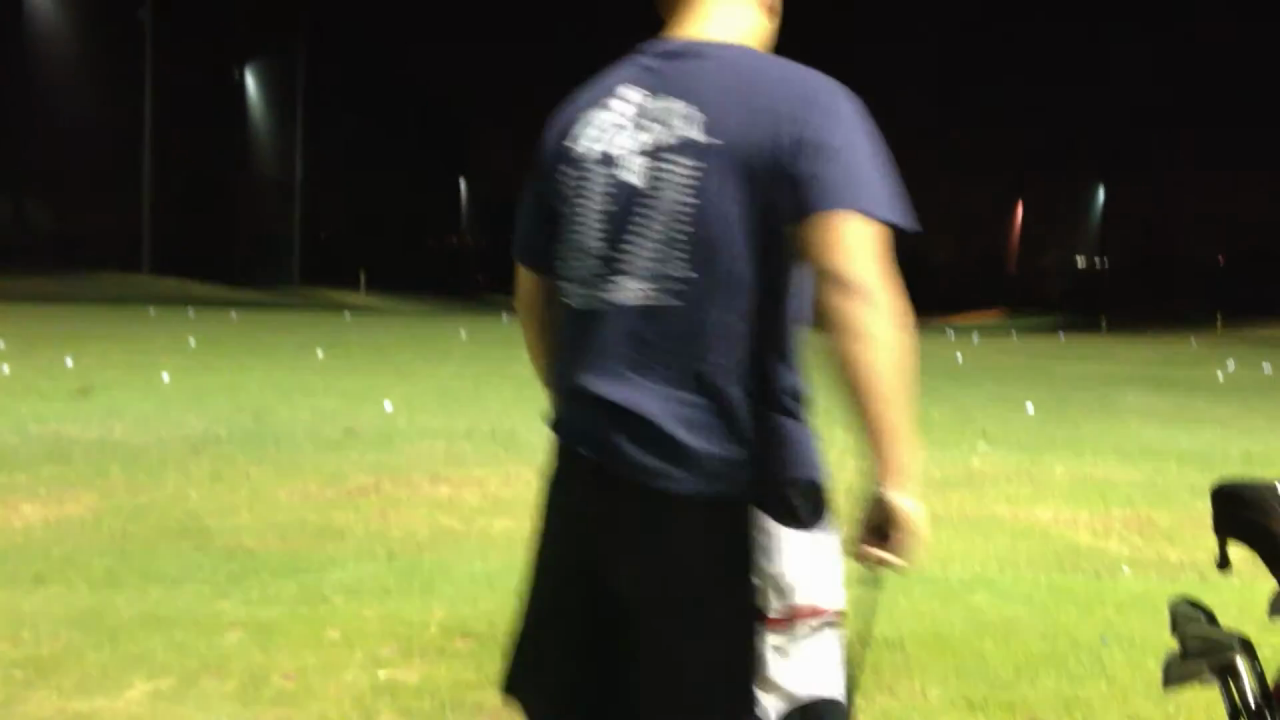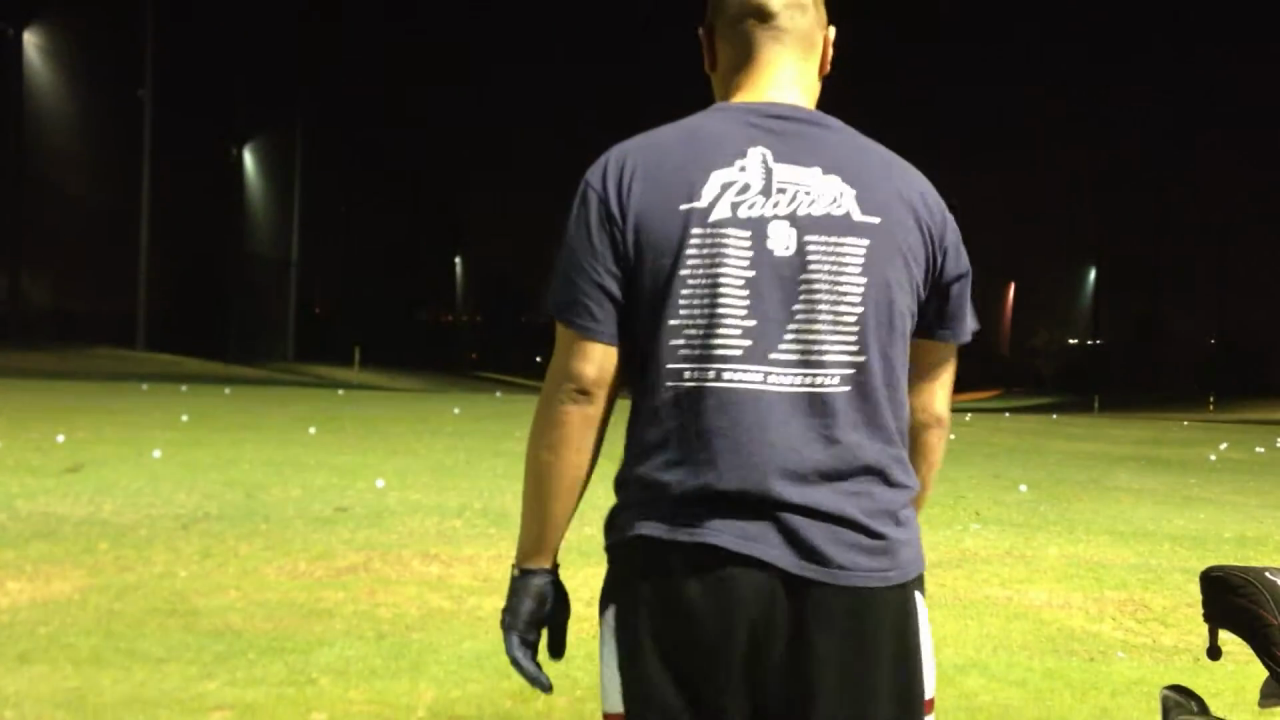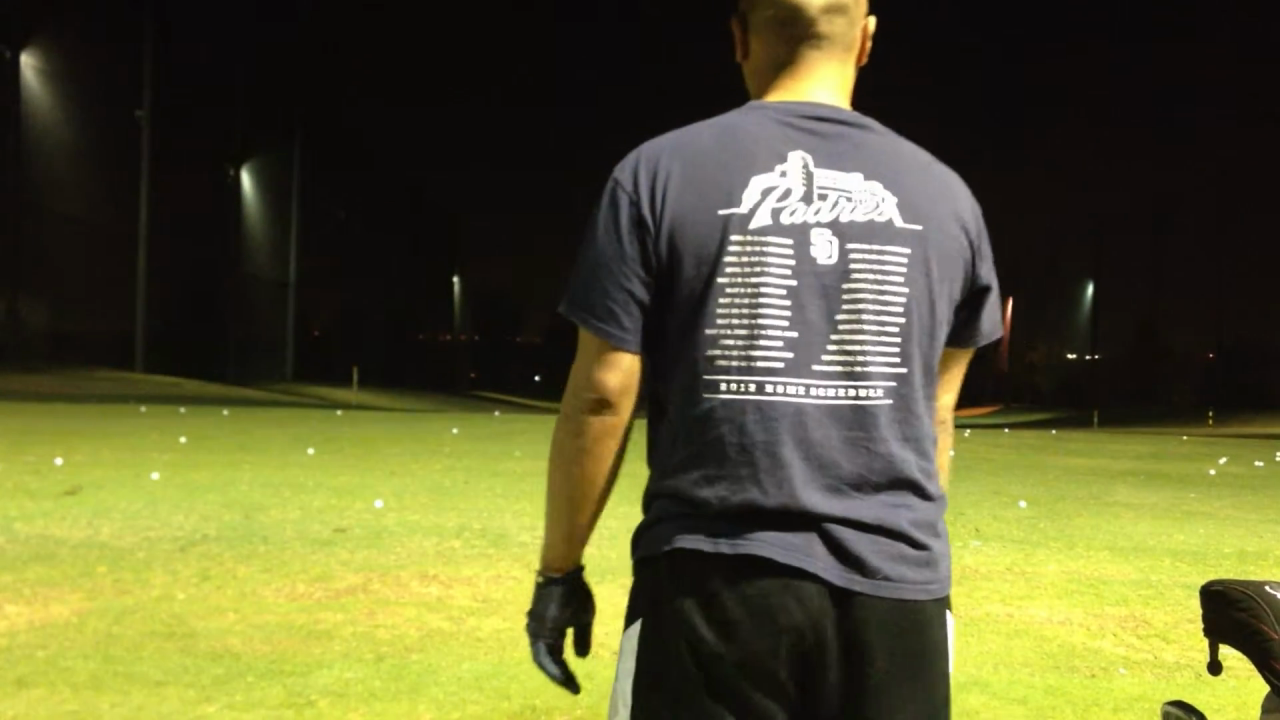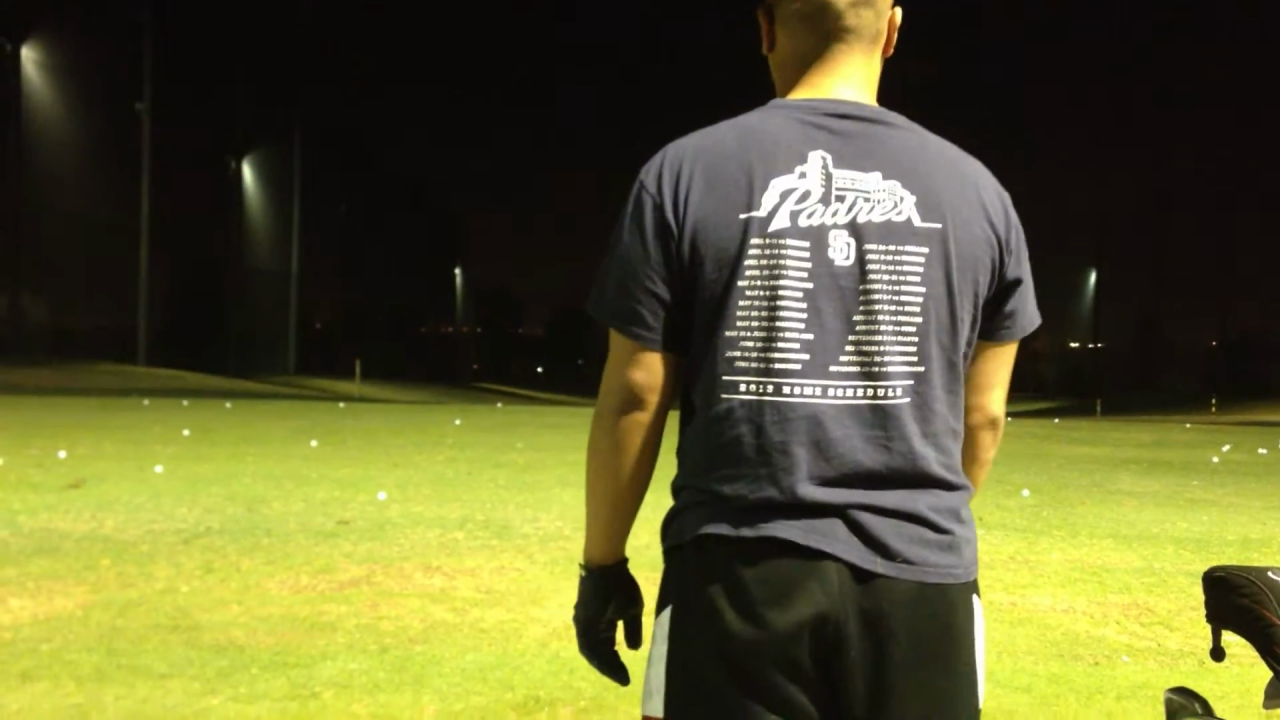
dt=0.5s
person 1, frame 1
left shoulder: (581, 110)
right shoulder: (805, 104)
left elbow: (534, 298)
right elbow: (858, 286)
right wrist: (897, 476)
left hip: (593, 465)
right hip: (733, 483)
person 1, frame 2
left shoulder: (628, 175)
right shoulder: (910, 193)
left elbow: (580, 389)
right elbow: (927, 414)
left wrist: (535, 566)
left hip: (676, 568)
right hip: (860, 574)
person 1, frame 3
left shoulder: (659, 174)
right shoulder: (945, 195)
left elbow: (603, 398)
right elbow: (933, 413)
left wrist: (558, 571)
left hip: (712, 586)
right hip: (893, 588)
person 1, frame 4
left shoulder: (686, 174)
right shoulder: (974, 191)
left elbow: (634, 396)
right elbow: (983, 415)
left wrist: (603, 564)
left hip: (737, 575)
right hip: (918, 581)
